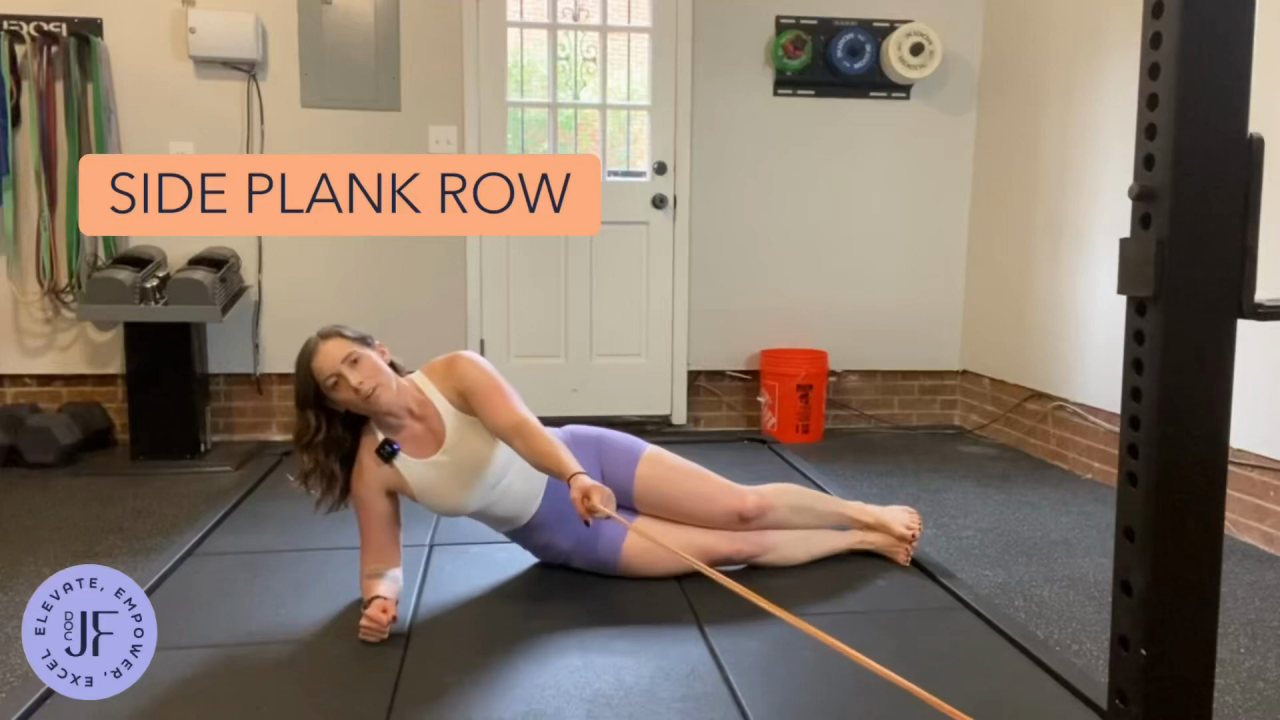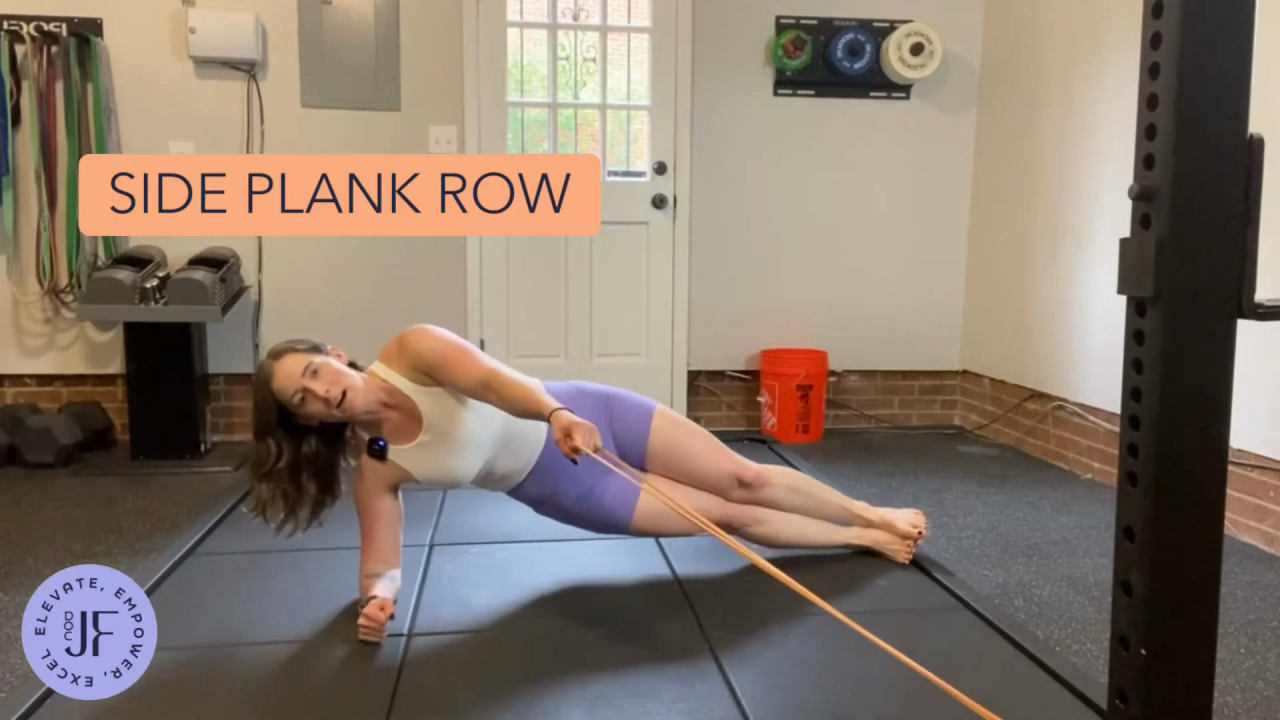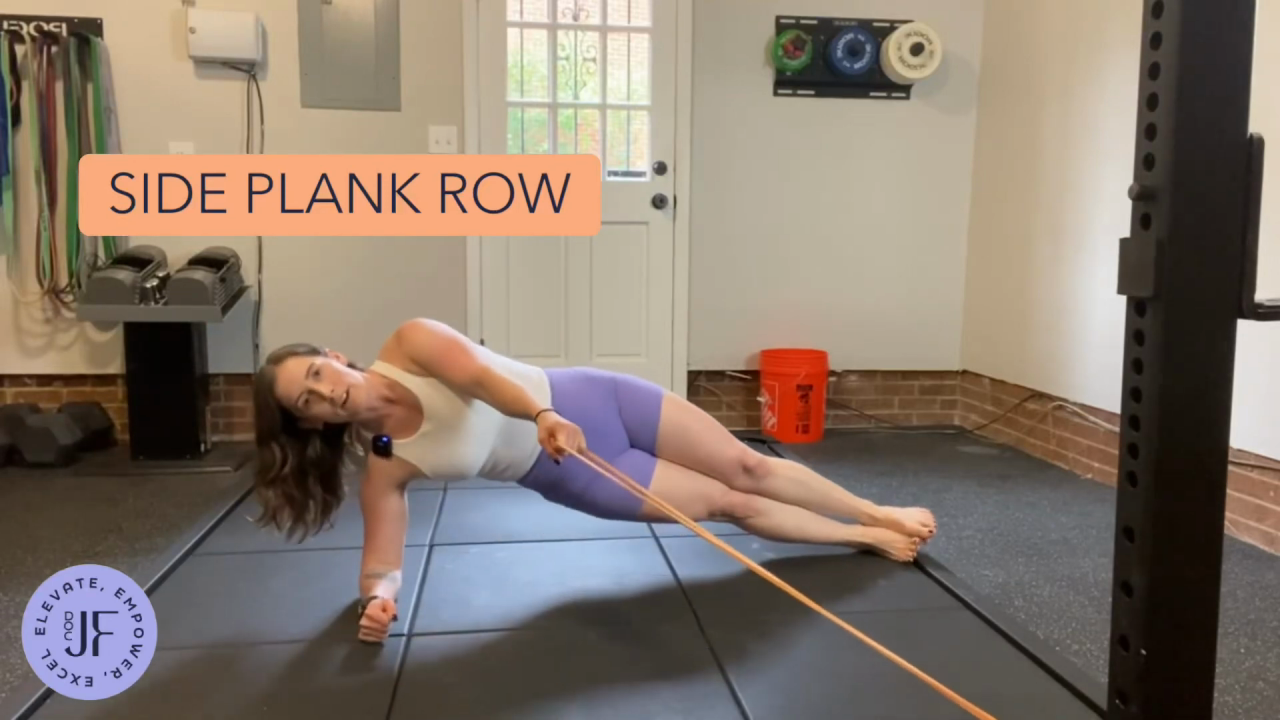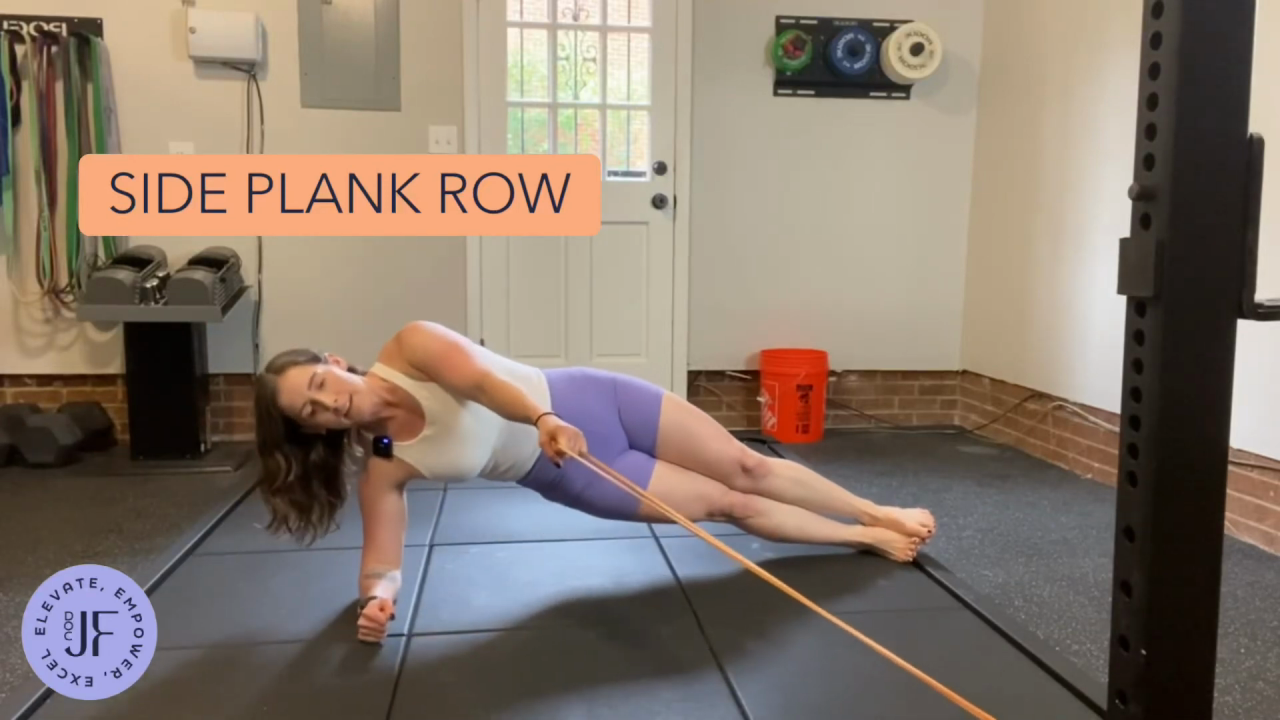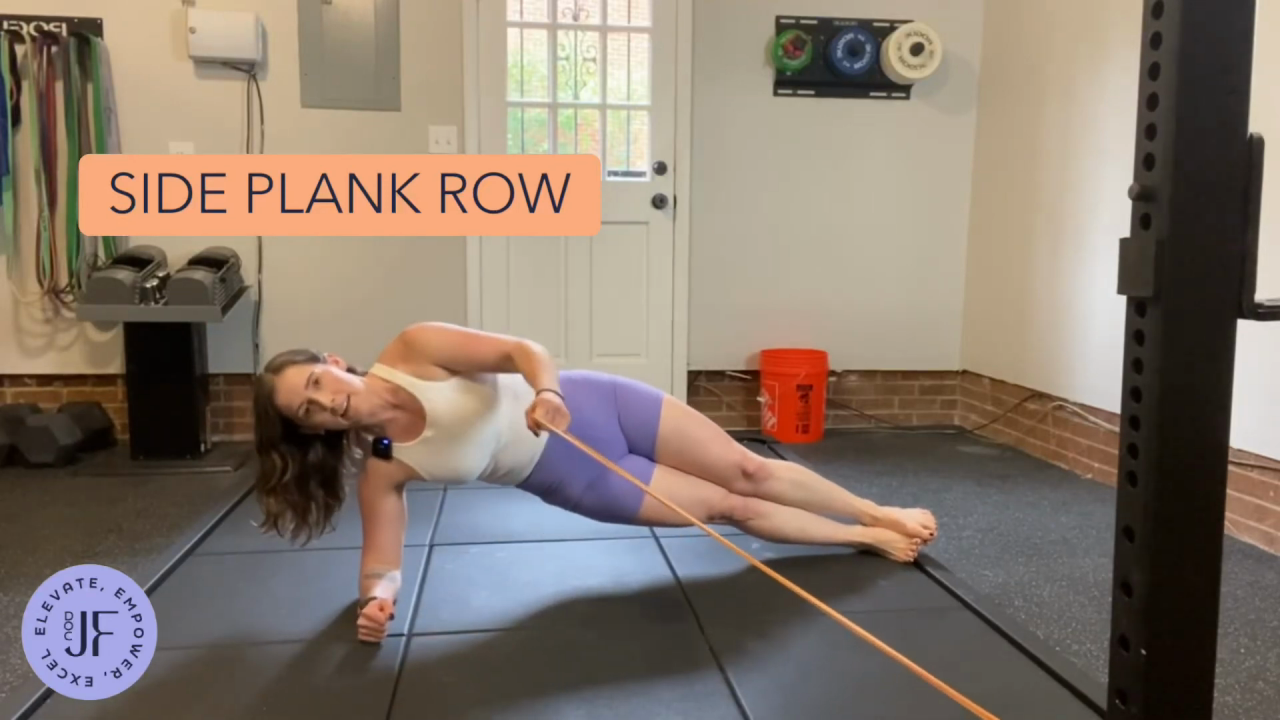
dt=0.7s
person 1, frame 1
left shoulder: (455, 373)
right shoulder: (373, 469)
left elbow: (520, 426)
right elbow: (380, 566)
left wrist: (572, 477)
right wrist: (380, 600)
left hip: (586, 459)
right hip: (565, 541)
left knee: (745, 509)
right knee: (734, 549)
left ankle: (867, 513)
right ankle: (865, 543)
person 1, frame 2
left shoulder: (411, 349)
right shoulder: (375, 470)
left elbow: (489, 379)
right elbow: (380, 565)
left wrist: (557, 414)
right wrist: (378, 598)
left hip: (589, 418)
right hip: (566, 491)
left knee: (743, 480)
right knee: (724, 518)
left ankle: (873, 515)
right ankle: (865, 540)
person 1, frame 3
left shoulder: (410, 344)
right shoulder: (383, 468)
left elbow: (482, 377)
right elbow: (381, 563)
left wrist: (544, 413)
right wrist: (378, 599)
left hip: (590, 404)
right hip: (574, 474)
left knee: (748, 468)
right knee: (730, 506)
left ankle: (878, 513)
right ankle: (872, 540)
person 1, frame 4
left shoulder: (411, 346)
right shoulder: (383, 470)
left elbow: (481, 379)
right elbow: (381, 564)
left wrist: (543, 418)
right wrist: (378, 600)
left hip: (589, 403)
right hip: (574, 474)
left knee: (747, 467)
right knee: (727, 505)
left ankle: (878, 512)
right ankle: (869, 539)
person 1, frame 5
left shoulder: (414, 348)
right shoulder: (381, 470)
left elbow: (523, 349)
right elbow: (380, 563)
left wrist: (547, 391)
right wrist: (377, 600)
left hip: (591, 406)
right hip: (574, 480)
left knee: (748, 472)
right knee: (728, 509)
left ankle: (878, 513)
right ankle: (869, 541)
